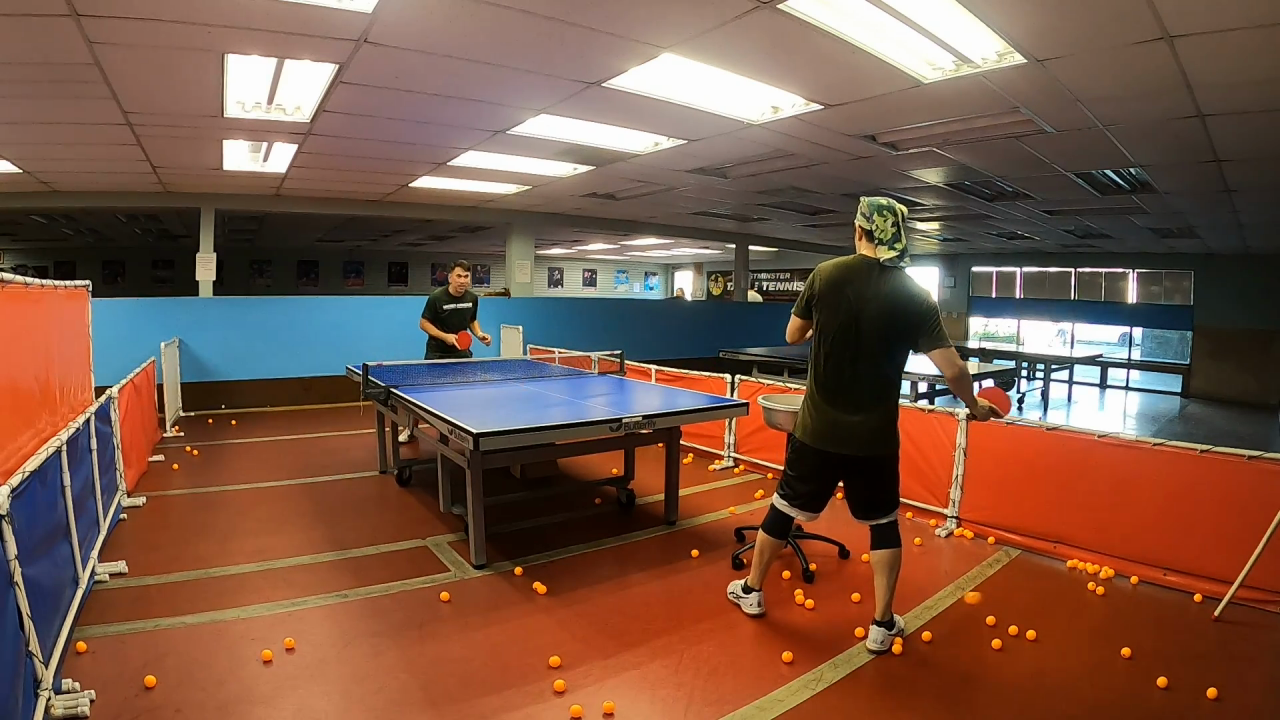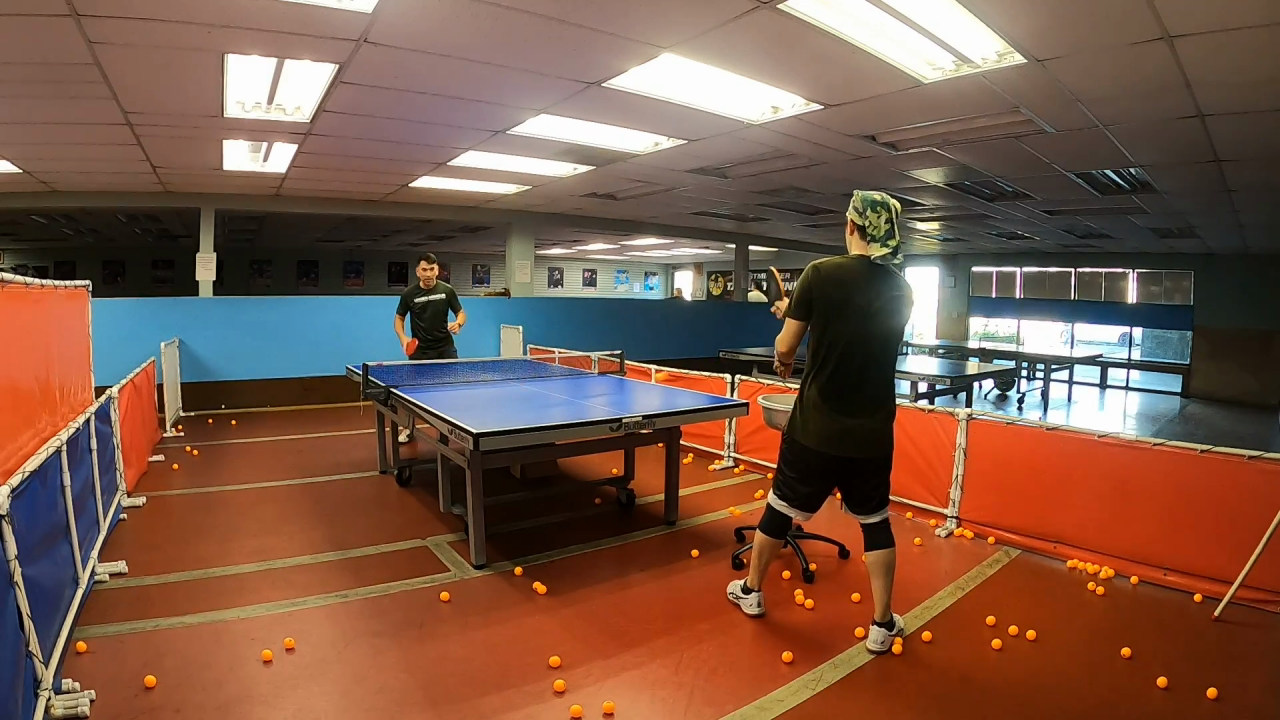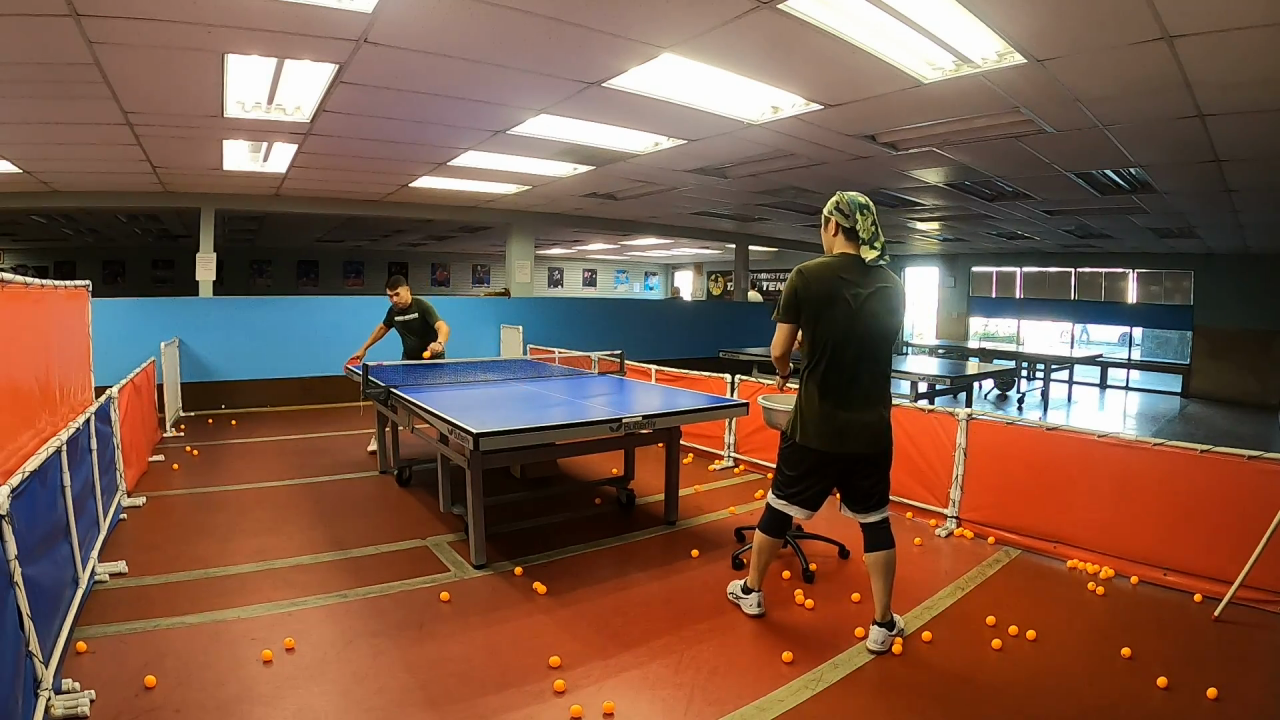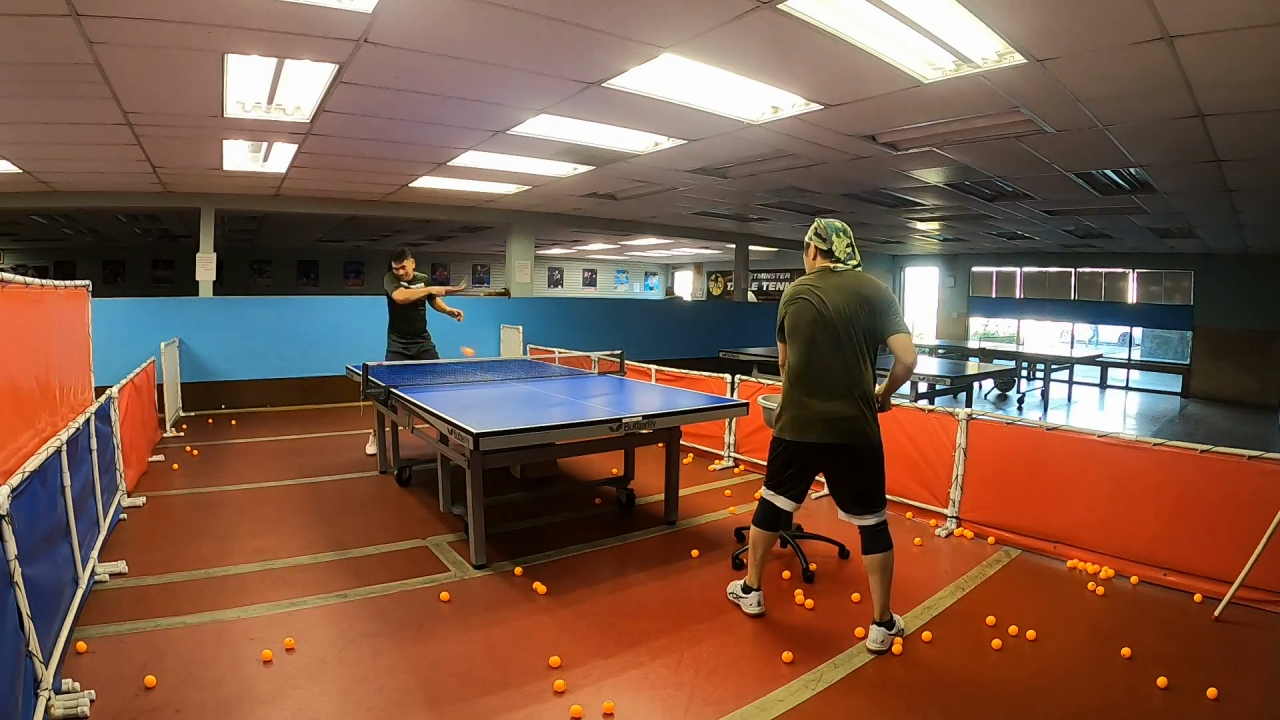
dt=0.4s
person 1, frame 1
left shoulder: (826, 273)
right shoulder: (914, 295)
left elbow: (794, 335)
right elbow: (953, 371)
right wrist: (976, 405)
left hip: (817, 426)
right hip: (874, 435)
left knee: (785, 508)
right knee: (884, 524)
left ankle: (751, 590)
right ankle: (883, 626)
person 1, frame 2
left shoulder: (820, 274)
right shoulder: (899, 290)
left elbow: (786, 347)
left wrist: (783, 359)
left hip: (816, 426)
right hip: (872, 433)
left knee: (781, 507)
right knee: (875, 521)
left ankle: (751, 590)
right ankle: (882, 624)
person 1, frame 3
left shoulder: (807, 276)
right shoulder: (892, 286)
left elbow: (779, 350)
left wrist: (785, 373)
left hip: (815, 426)
right hip: (872, 428)
left knee: (781, 507)
right knee: (875, 520)
left ankle: (751, 591)
right ankle: (883, 625)
person 1, frame 4
left shoulder: (795, 292)
right shoulder: (875, 290)
right elbow: (907, 360)
right wrist: (885, 392)
left hip: (797, 422)
right hip: (854, 426)
left knee: (773, 503)
right knee: (872, 520)
left ankle: (750, 590)
right ankle: (881, 625)
person 2, frame 1
left shoulder: (472, 298)
right shoulder: (436, 297)
right elbow: (424, 323)
left wrist: (479, 334)
right wrist: (444, 336)
left hip: (461, 353)
right hip: (436, 353)
right ankle: (410, 428)
person 2, frame 2
left shoulder: (447, 291)
right shoulder: (409, 294)
left elbow: (460, 312)
right elbow: (399, 318)
left wrist: (457, 323)
right wrist: (402, 337)
left hip: (445, 348)
right hip: (418, 351)
right ankle: (408, 429)
person 2, frame 3
left shoulder: (422, 306)
right shoulder: (393, 310)
left elbow: (442, 327)
right elbow: (383, 327)
left wrist: (440, 342)
right wrist: (364, 349)
left hip: (433, 361)
right hip: (409, 361)
right ankle: (379, 437)
person 2, frame 4
left shoulder: (423, 278)
right shoulder: (390, 279)
left elbow: (433, 301)
right elbow: (399, 297)
left wrist: (450, 311)
right wrist: (430, 290)
left hip: (423, 342)
right hip: (398, 344)
right ankle: (376, 436)
